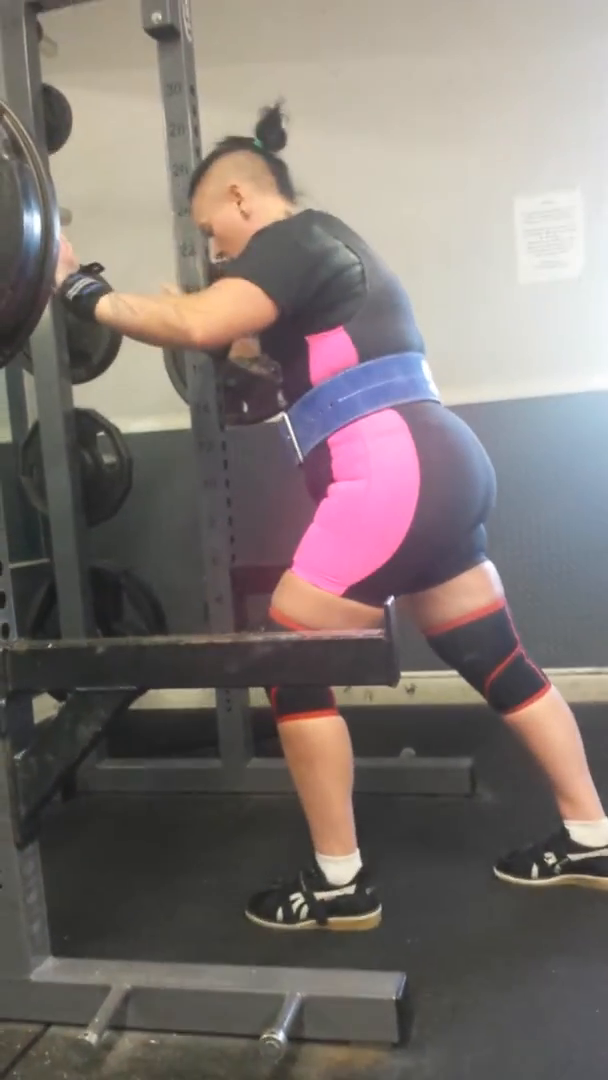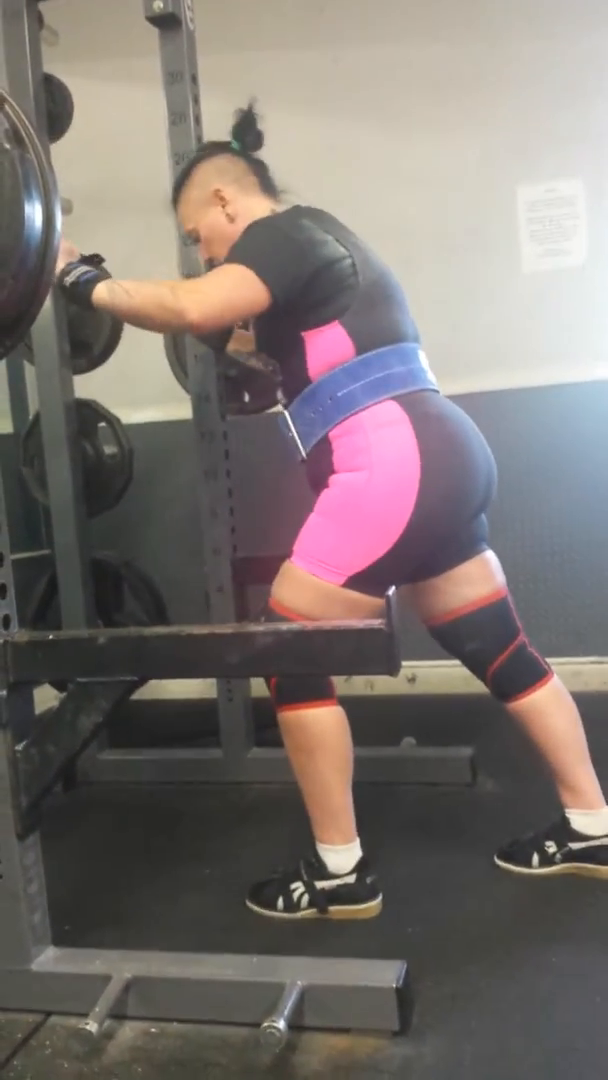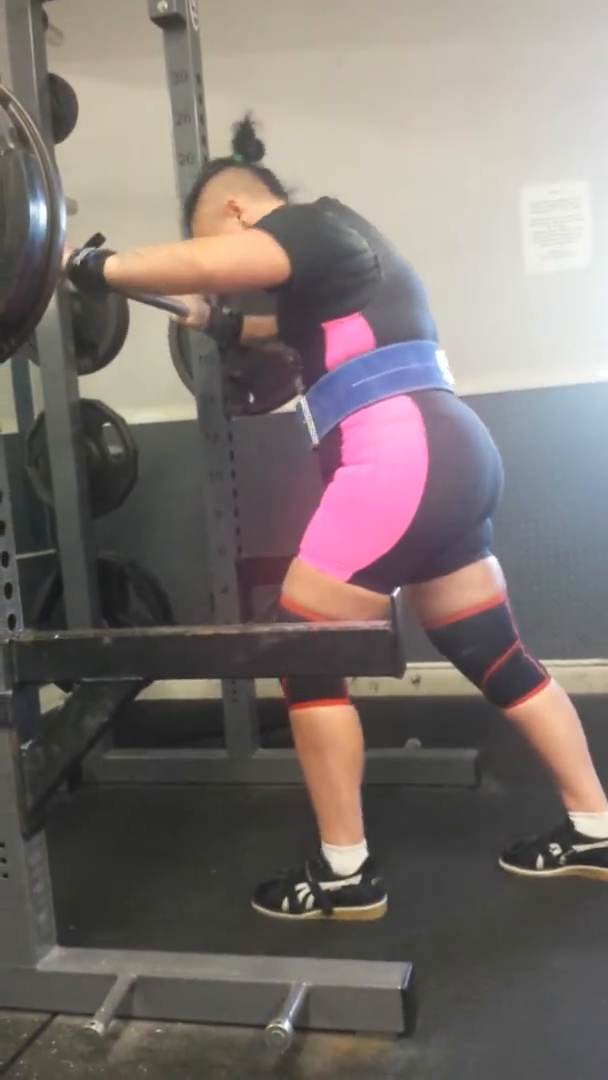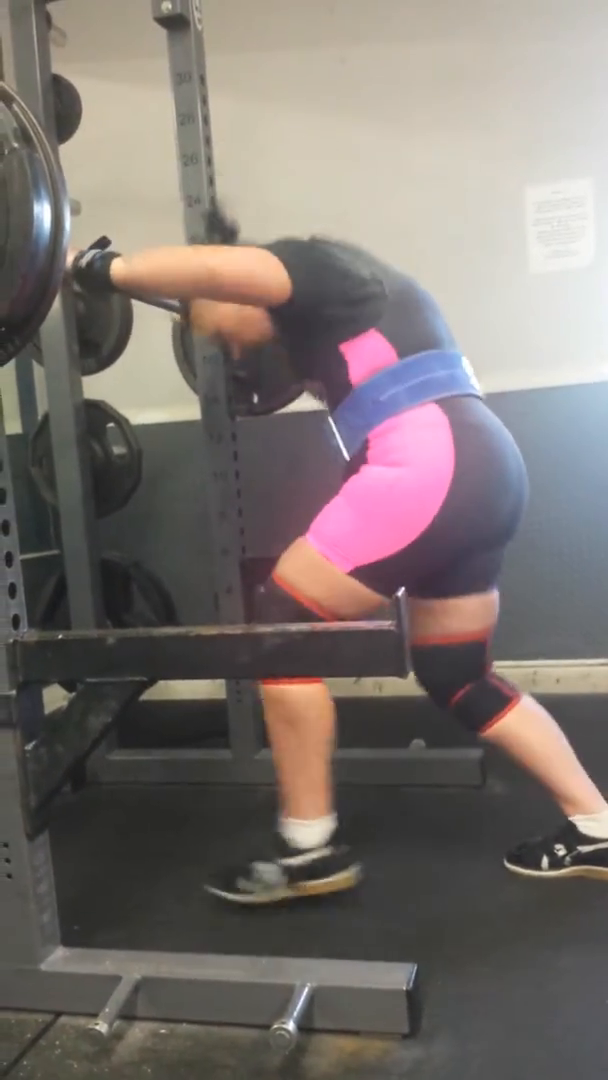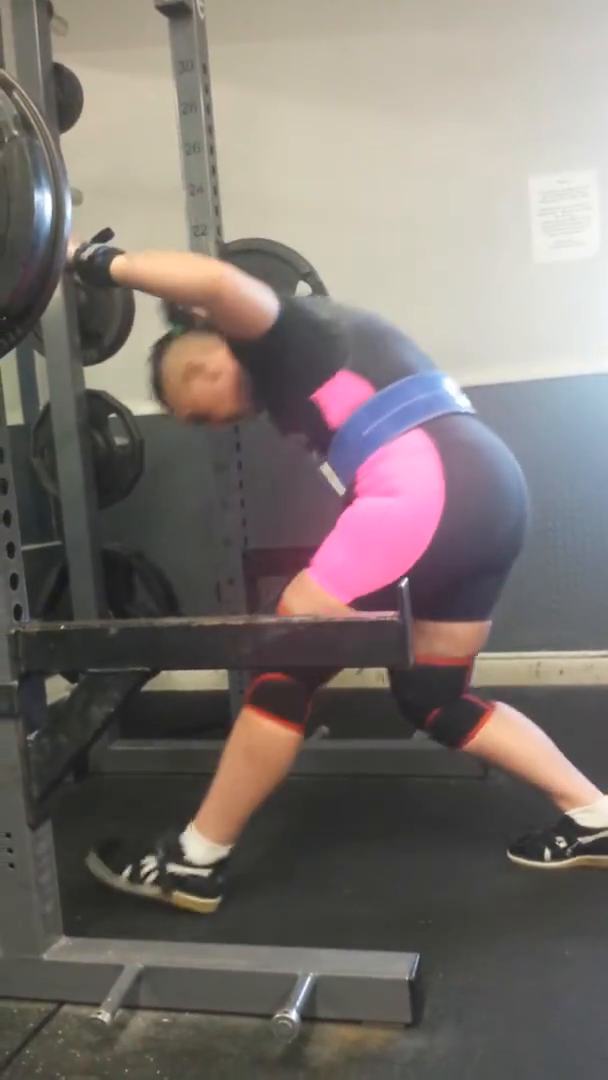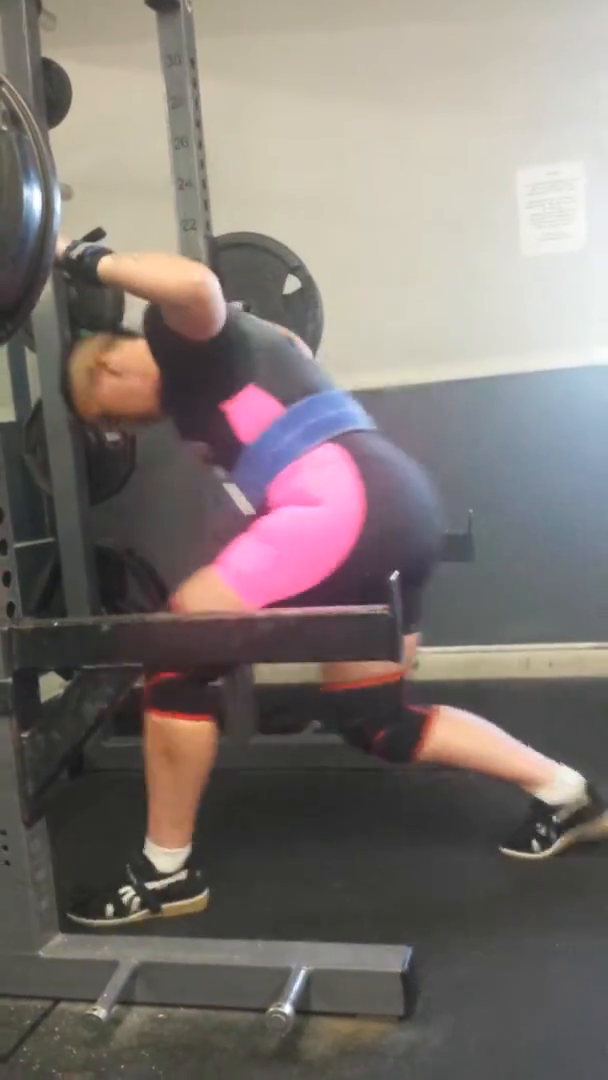
dt=0.2s
person 1, frame 1
left shoulder: (292, 239)
right shoulder: (325, 245)
left elbow: (200, 325)
left wrist: (83, 293)
right wrist: (223, 332)
left hip: (389, 476)
right hip: (441, 467)
right knee: (495, 661)
left ankle: (339, 883)
person 1, frame 2
left shoulder: (284, 232)
right shoulder: (317, 241)
left elbow: (196, 307)
left wrist: (84, 282)
right wrist: (227, 335)
left hip: (390, 467)
right hip: (443, 457)
right knee: (499, 651)
left ankle: (340, 873)
person 1, frame 3
left shoulder: (311, 222)
right shoulder: (332, 246)
left elbow: (206, 264)
left wrist: (95, 268)
right wrist: (225, 324)
left hip: (398, 461)
right hip: (452, 456)
right knee: (495, 656)
left ankle: (344, 874)
person 1, frame 4
left shoulder: (311, 262)
right shoulder: (331, 289)
left elbow: (215, 265)
left wrist: (101, 269)
right wrist: (249, 341)
left hip: (426, 467)
right hip: (479, 468)
left knee: (286, 625)
right knee: (459, 679)
left ankle: (308, 846)
person 1, frame 5
left shoulder: (272, 333)
right shoulder: (297, 350)
left elbow: (213, 280)
left wrist: (103, 262)
left hip: (425, 491)
right hip: (486, 486)
left knee: (287, 665)
right knee: (432, 698)
left ankle: (194, 861)
person 1, frame 6
left shoulder: (185, 345)
right shoulder: (217, 363)
left elbow: (194, 285)
right elbow: (288, 349)
left wrist: (90, 262)
left hip: (339, 506)
right hip: (393, 506)
right knee: (374, 719)
left ankle: (166, 872)
